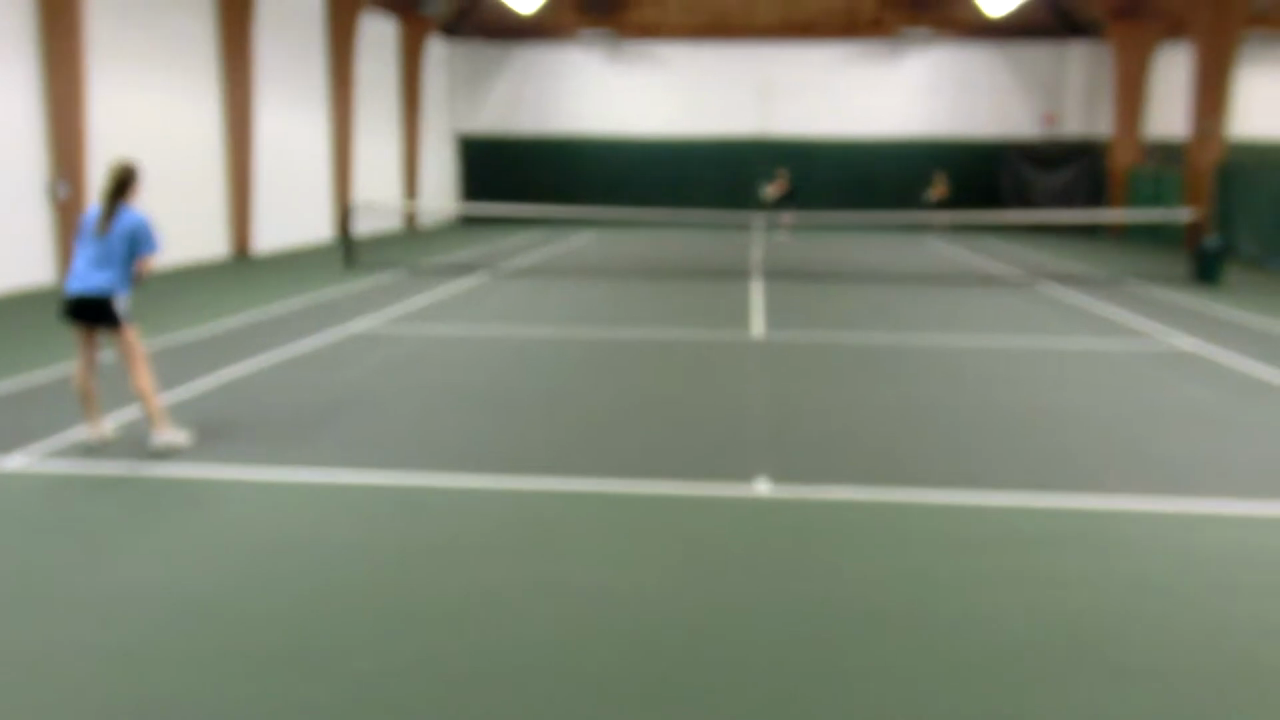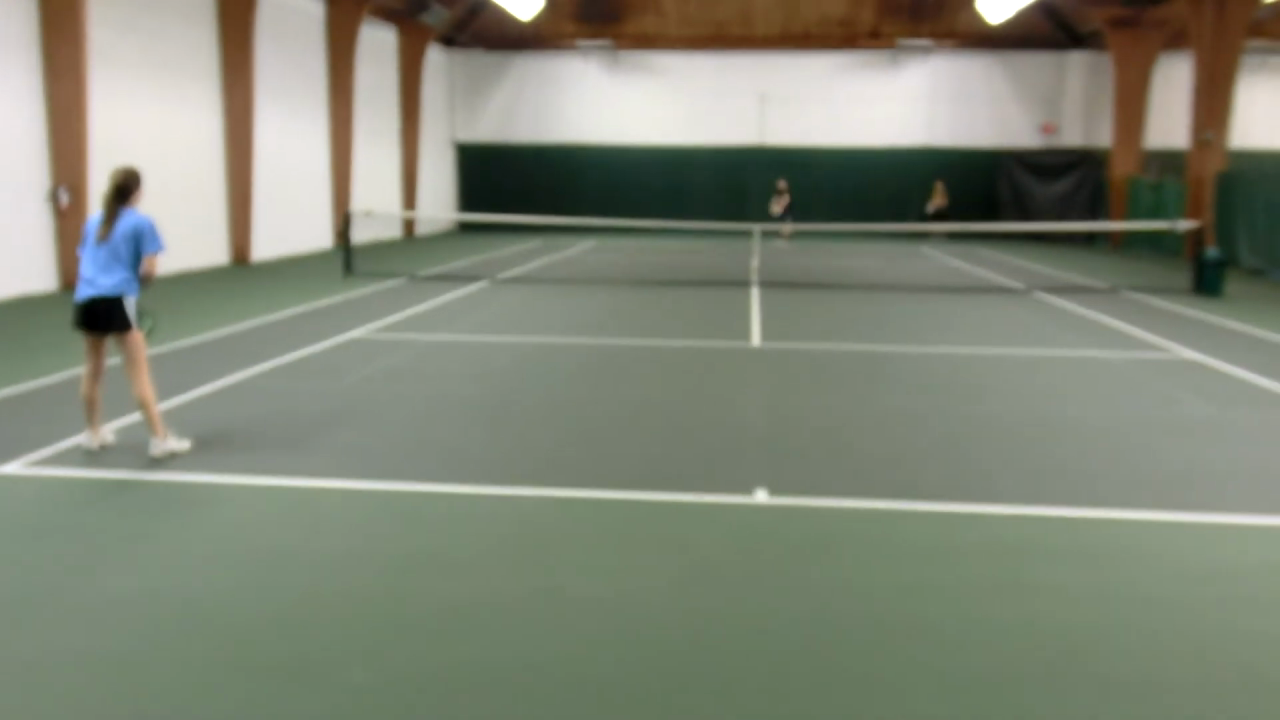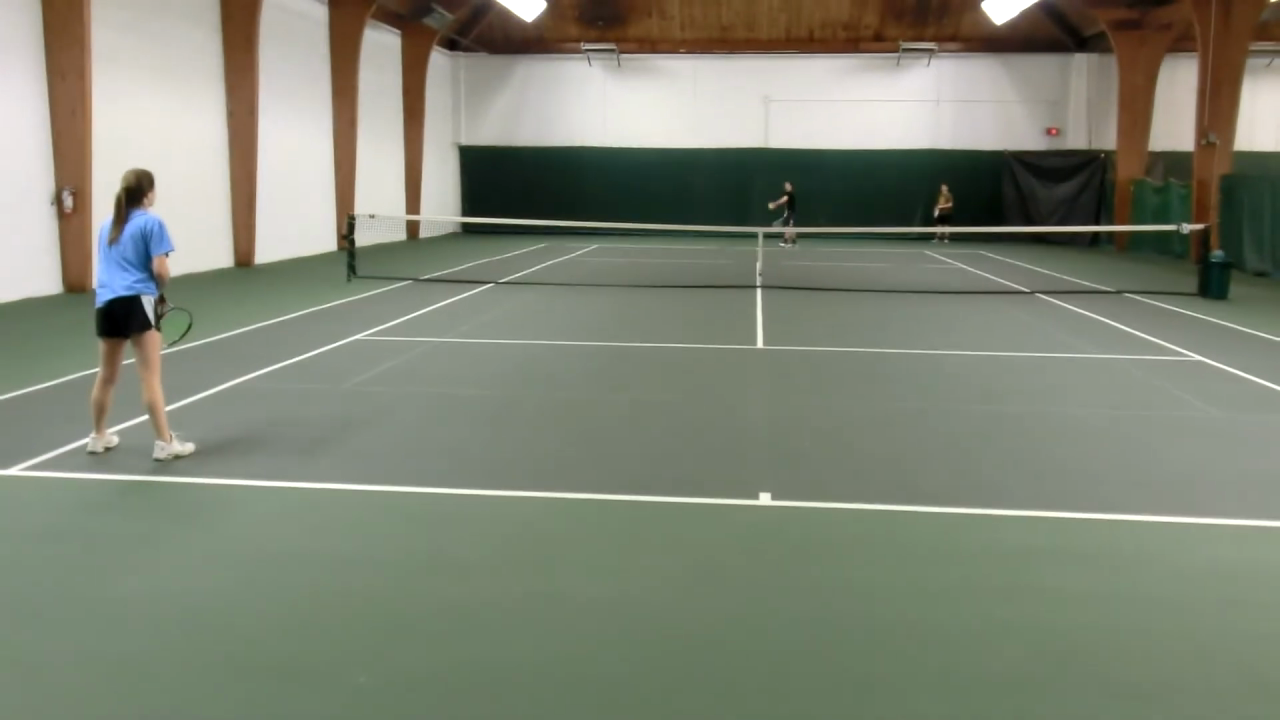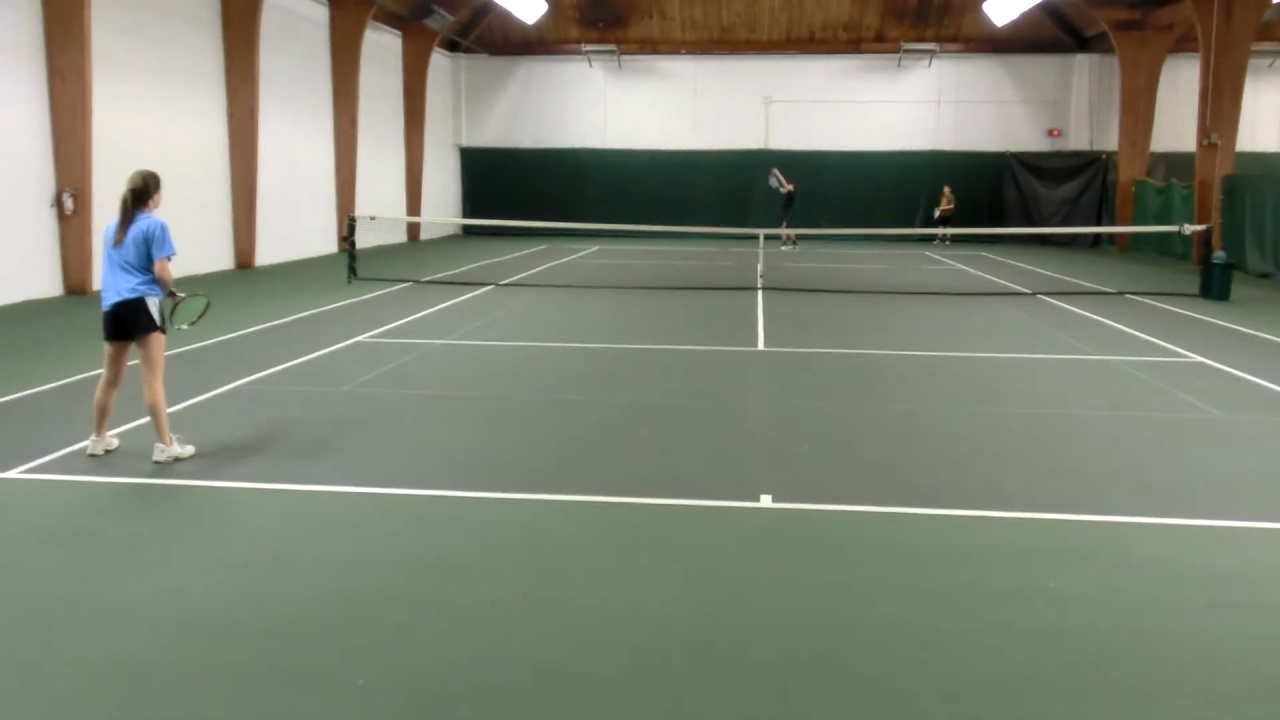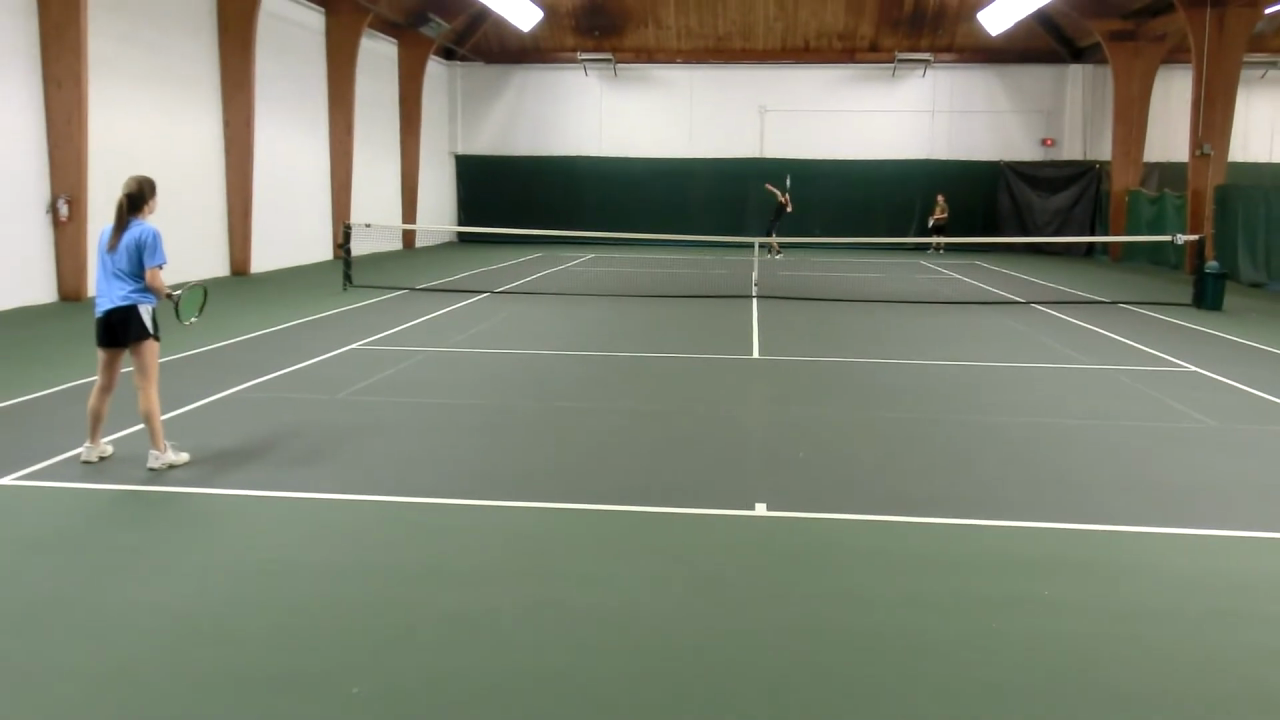
dt=0.4s
person 1, frame 1
left shoulder: (91, 214)
right shoulder: (137, 222)
left elbow: (79, 251)
right elbow: (142, 270)
left hip: (77, 293)
right hip: (108, 295)
left knee: (85, 360)
right knee: (138, 364)
left ankle: (95, 425)
right ankle: (161, 428)
person 1, frame 2
left shoulder: (93, 221)
right shoulder: (140, 223)
left elbow: (84, 260)
right elbow: (148, 270)
left hip: (86, 299)
right hip: (117, 300)
left knee: (93, 369)
right knee: (139, 372)
left ankle: (94, 433)
right ankle: (159, 438)
person 1, frame 3
left shoulder: (107, 225)
right shoulder: (151, 223)
right elbow: (159, 270)
right wrist: (160, 290)
left hip: (106, 303)
right hip: (135, 301)
left knee: (106, 374)
right knee: (150, 375)
left ankle: (98, 436)
right ankle: (164, 442)
person 1, frame 4
left shoulder: (113, 227)
right shoulder: (154, 225)
right elbow: (161, 273)
right wrist: (168, 289)
left hip: (112, 306)
right hip: (141, 304)
left knee: (110, 377)
right knee: (153, 378)
left ankle: (98, 438)
right ankle: (164, 444)
person 1, frame 5
left shoulder: (108, 232)
right shoulder: (147, 233)
right elbow: (152, 280)
right wrist: (165, 292)
left hip: (105, 312)
right hip: (135, 311)
left knee: (104, 383)
right knee: (147, 385)
left ankle: (92, 445)
right ankle: (159, 451)
